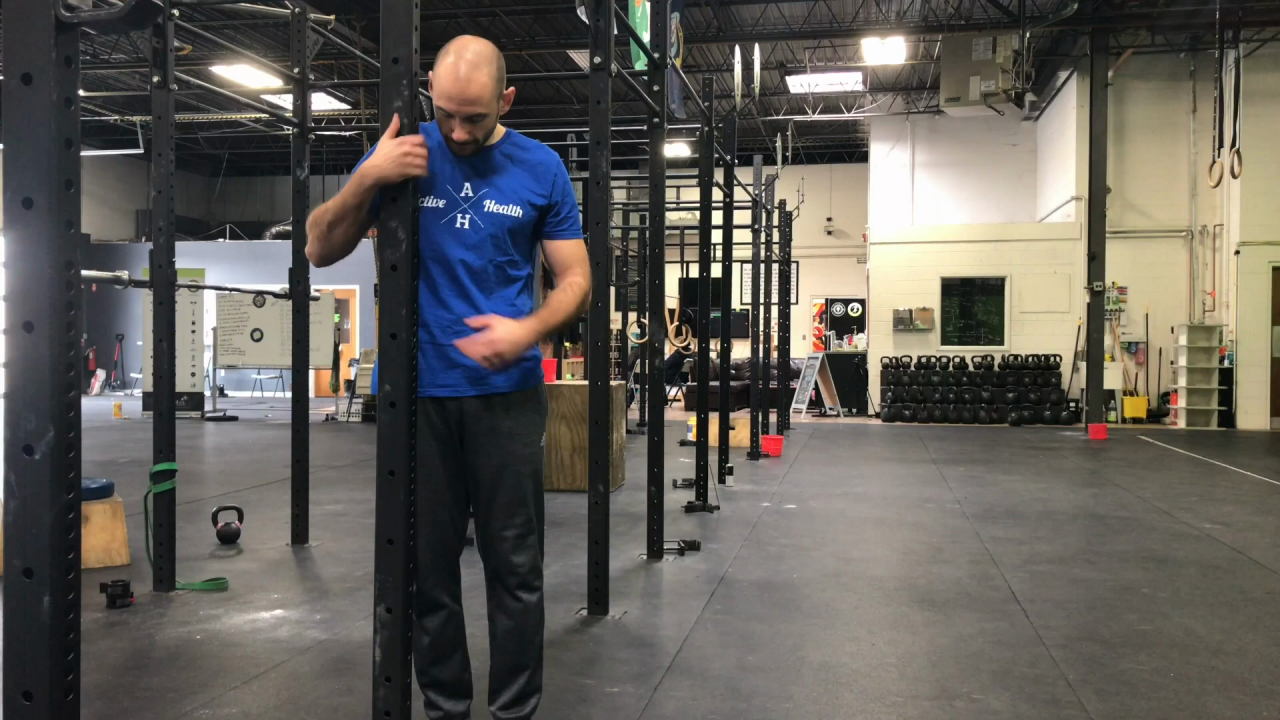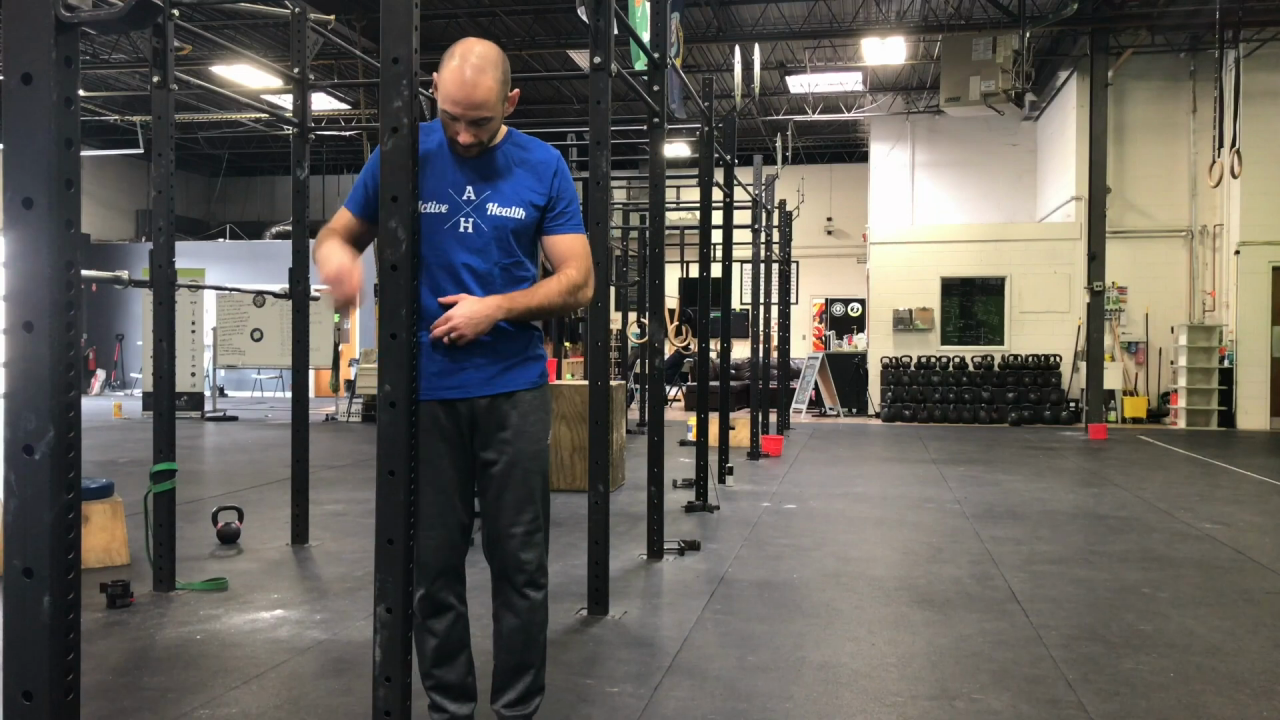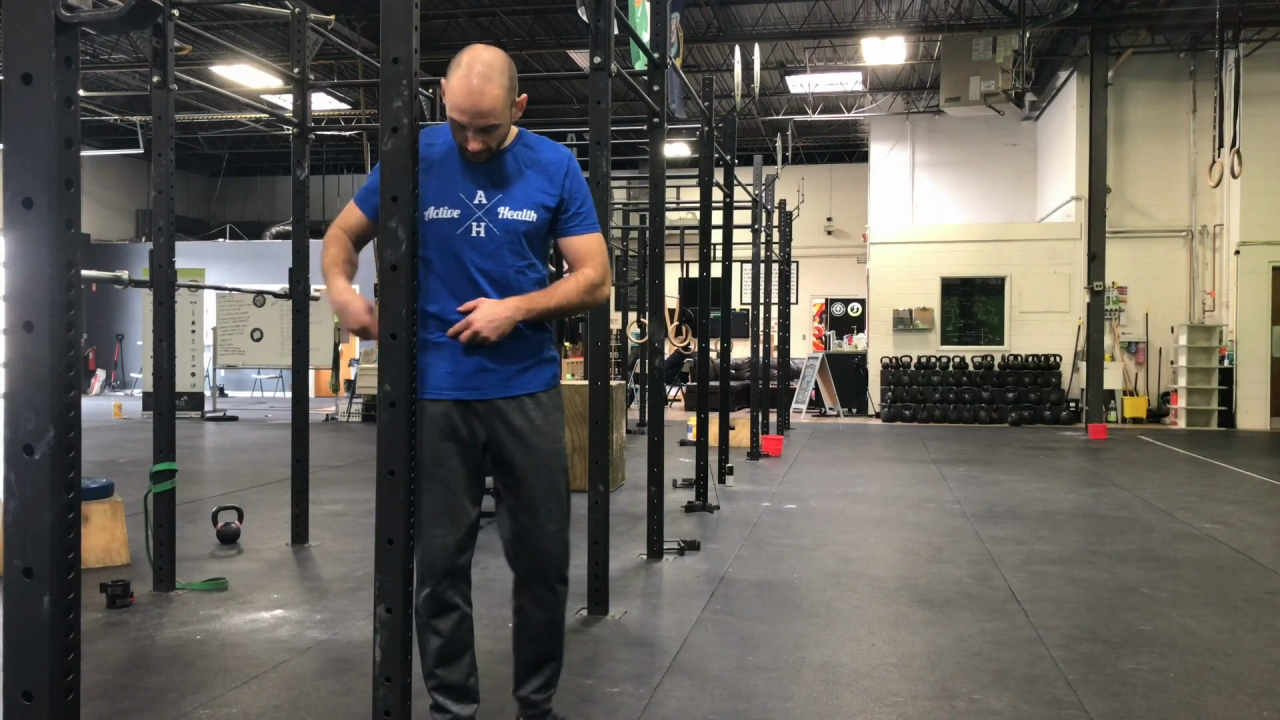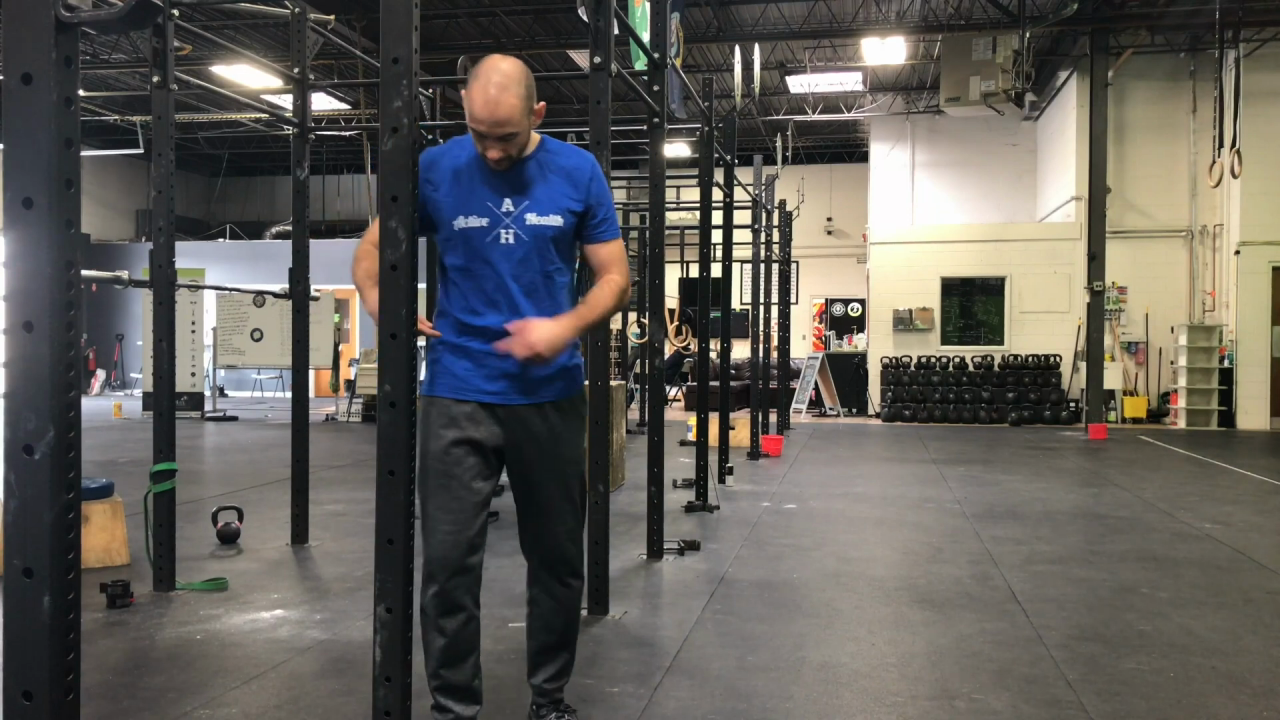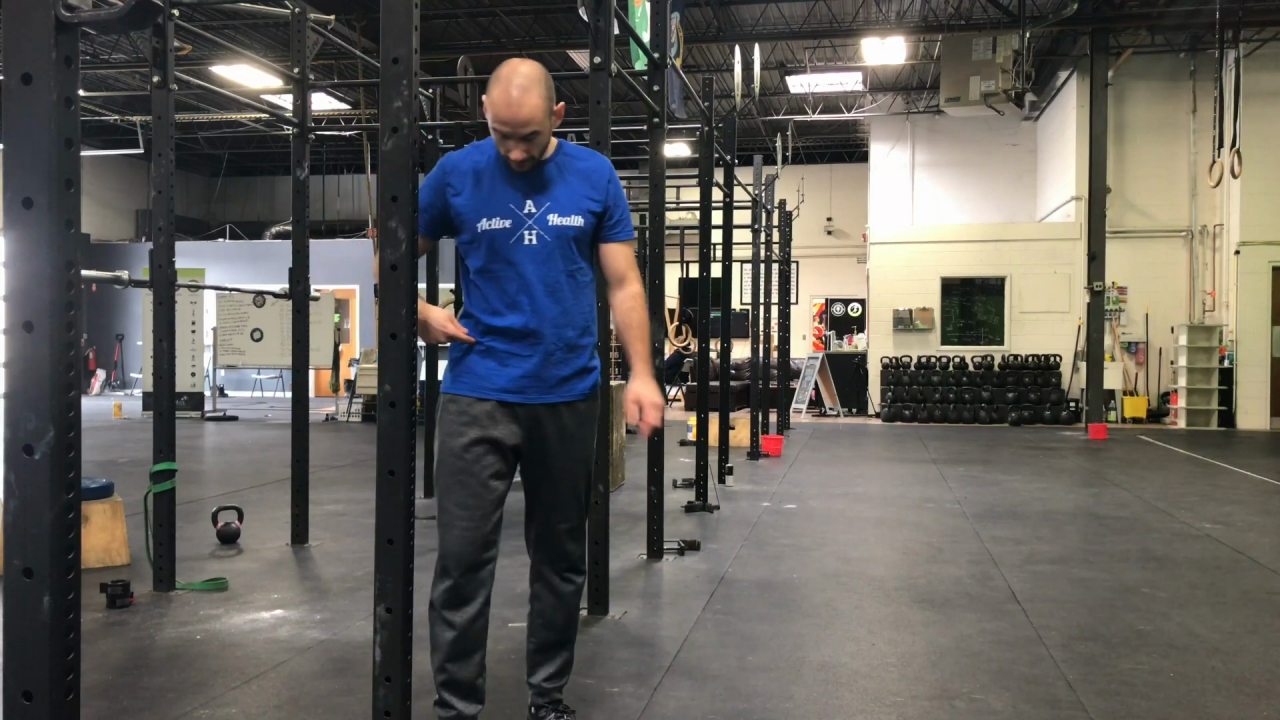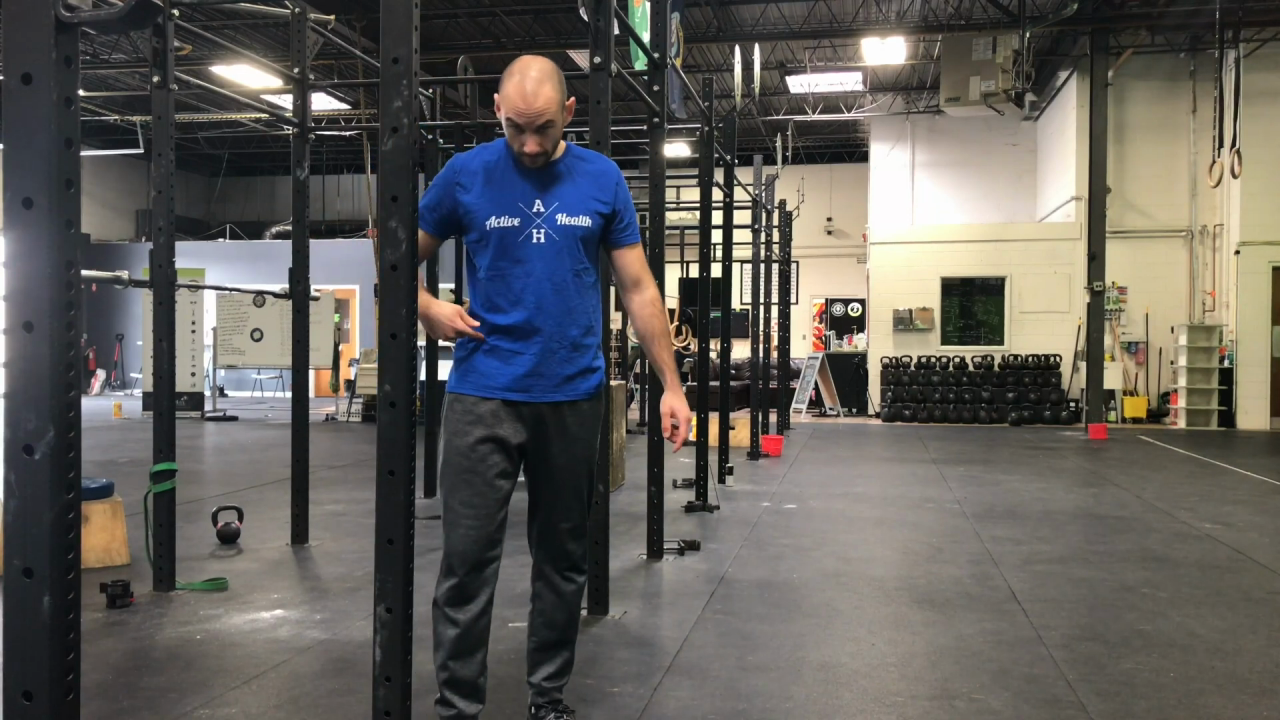
dt=0.4s
person 1, frame 1
left shoulder: (540, 168)
right shoulder: (403, 151)
left elbow: (576, 281)
right elbow: (320, 248)
left wrist: (528, 329)
right wrist: (367, 176)
left hip: (506, 391)
right hip: (416, 390)
left knee: (513, 562)
right knee: (425, 561)
person 1, frame 2
left shoulder: (543, 167)
left elbow: (577, 282)
right elbow: (337, 236)
left wrist: (494, 309)
right wrist: (333, 250)
left hip: (512, 388)
right hip: (422, 389)
left knee: (519, 562)
right knee: (432, 562)
person 1, frame 3
left shoulder: (554, 167)
right shoulder: (414, 159)
left elbow: (595, 279)
right elbow: (343, 235)
left wrist: (515, 309)
right wrist: (341, 289)
left hip: (527, 388)
right hip: (435, 391)
left knee: (543, 556)
right knee: (440, 562)
person 1, frame 4
left shoulder: (578, 172)
right shoulder: (436, 169)
left elbow: (614, 277)
right elbow: (373, 248)
left wrist: (566, 327)
right wrist: (381, 306)
left hip: (550, 395)
right hip: (457, 393)
left knee: (557, 557)
right knee: (449, 560)
person 1, frame 5
left shoulder: (596, 175)
right shoulder: (456, 174)
left elbow: (624, 282)
left wrist: (641, 373)
right wrist: (418, 311)
left hip: (569, 393)
right hip: (479, 392)
left knee: (560, 554)
right knee: (463, 555)
person 1, frame 6
left shoulder: (602, 179)
right shoulder: (465, 174)
left elbow: (638, 288)
left wrist: (671, 383)
right wrist: (426, 307)
left hip: (572, 395)
right hip: (483, 392)
left knee: (563, 554)
right knee: (468, 555)
